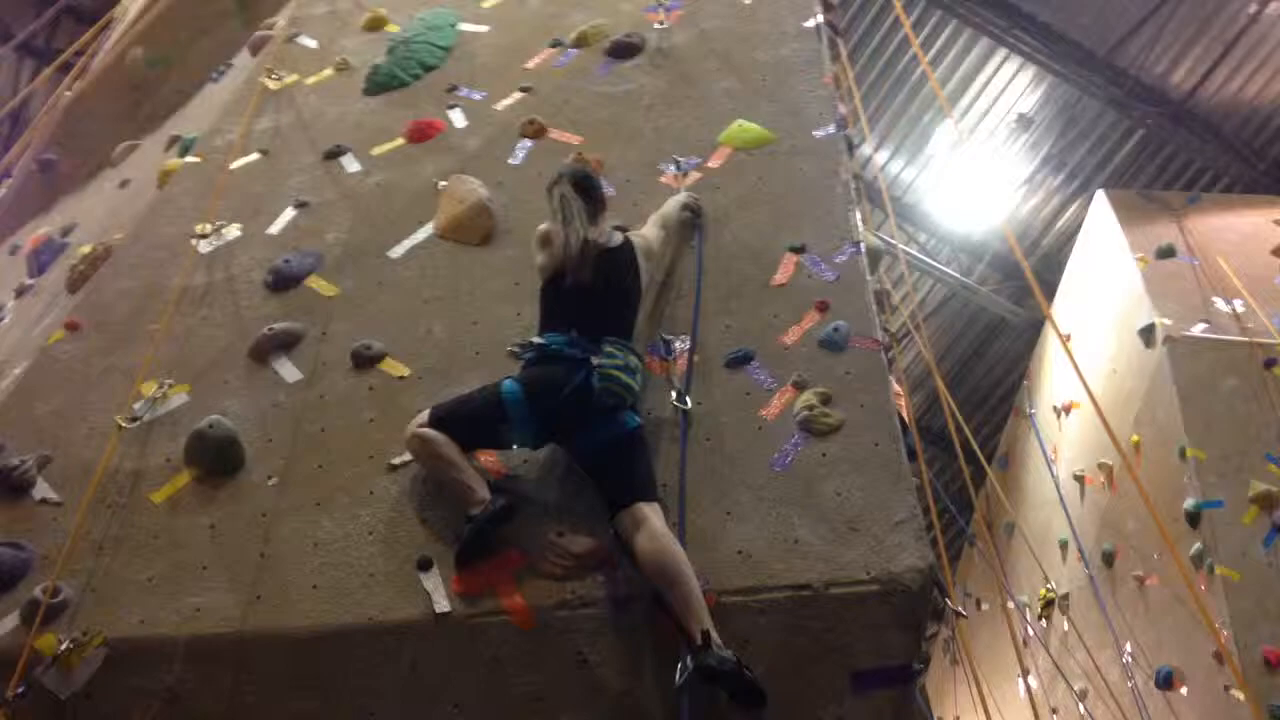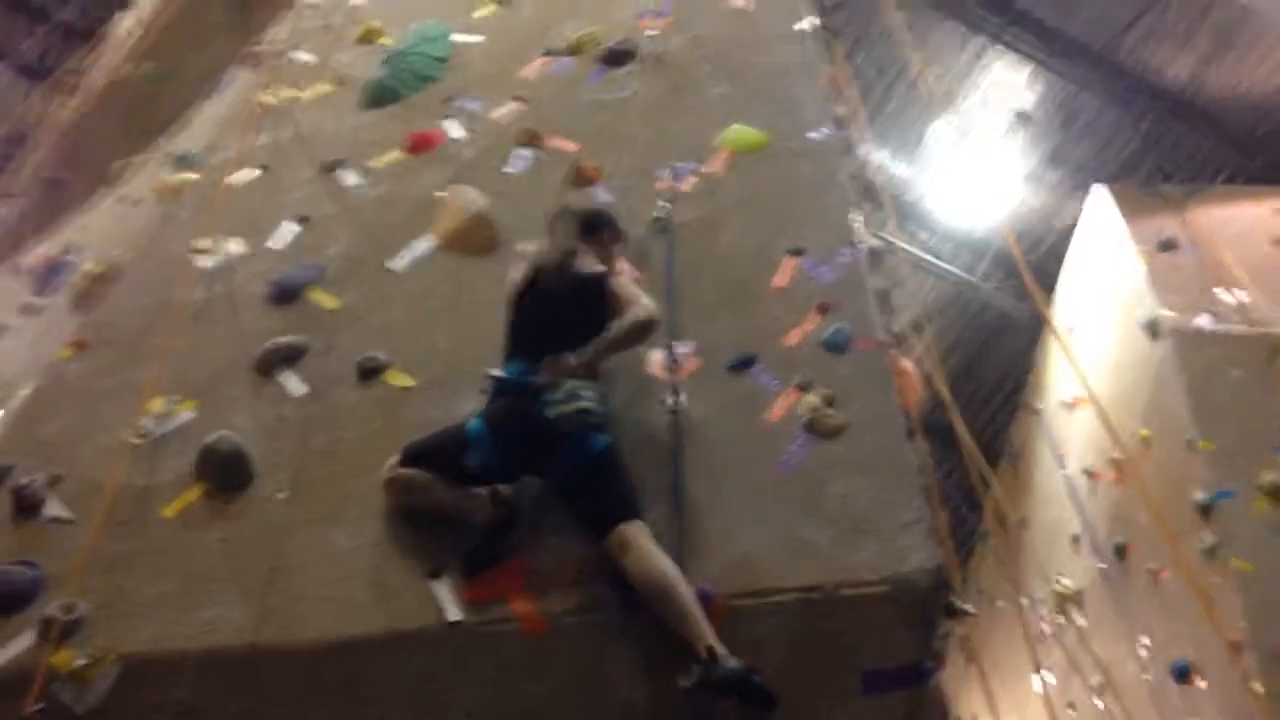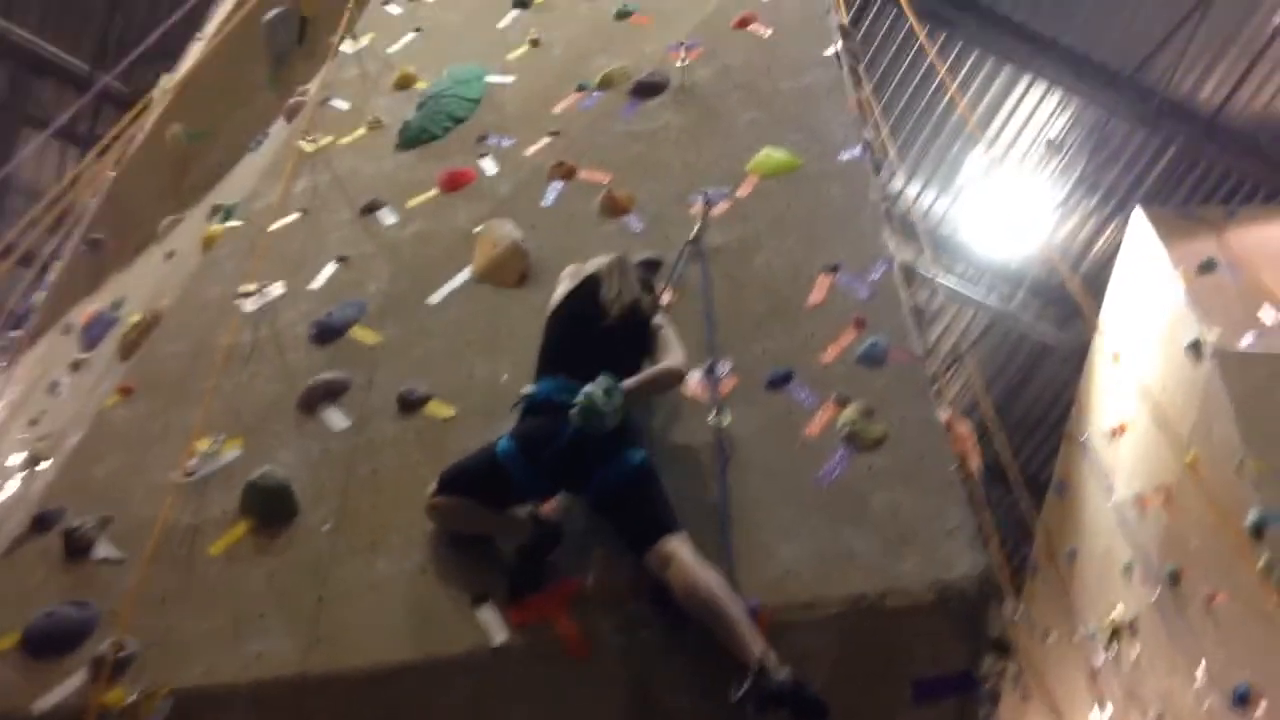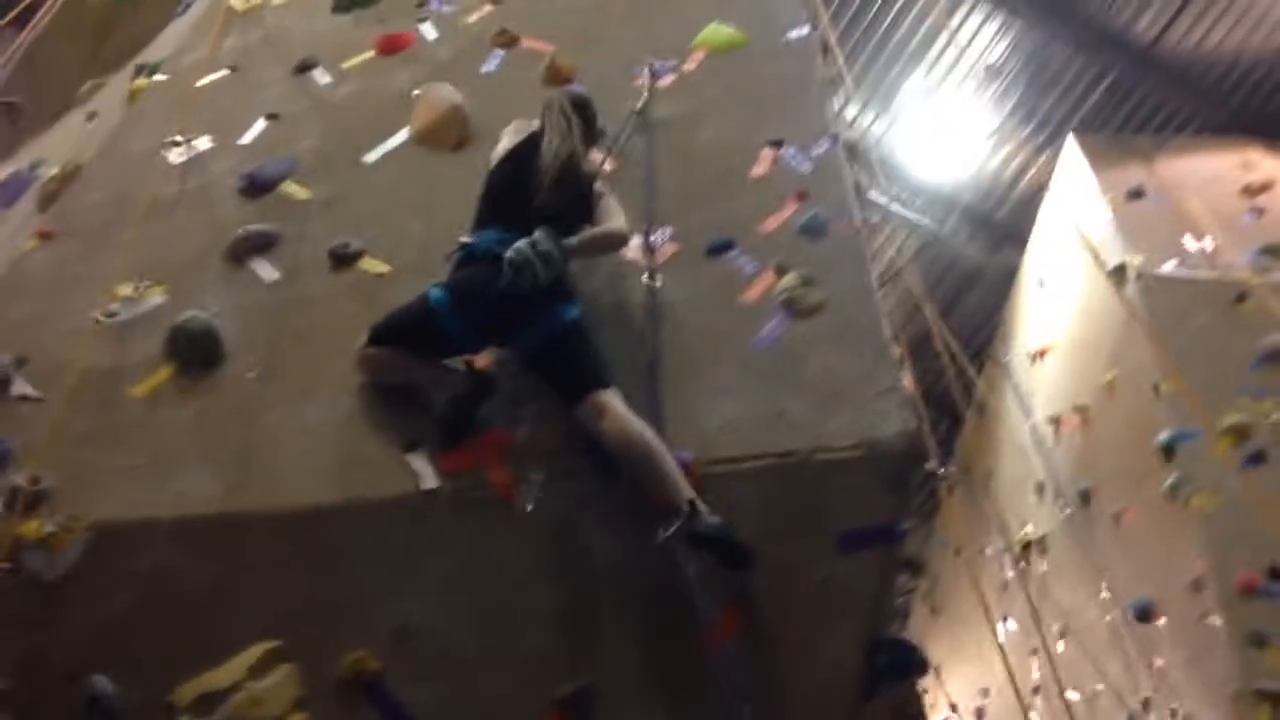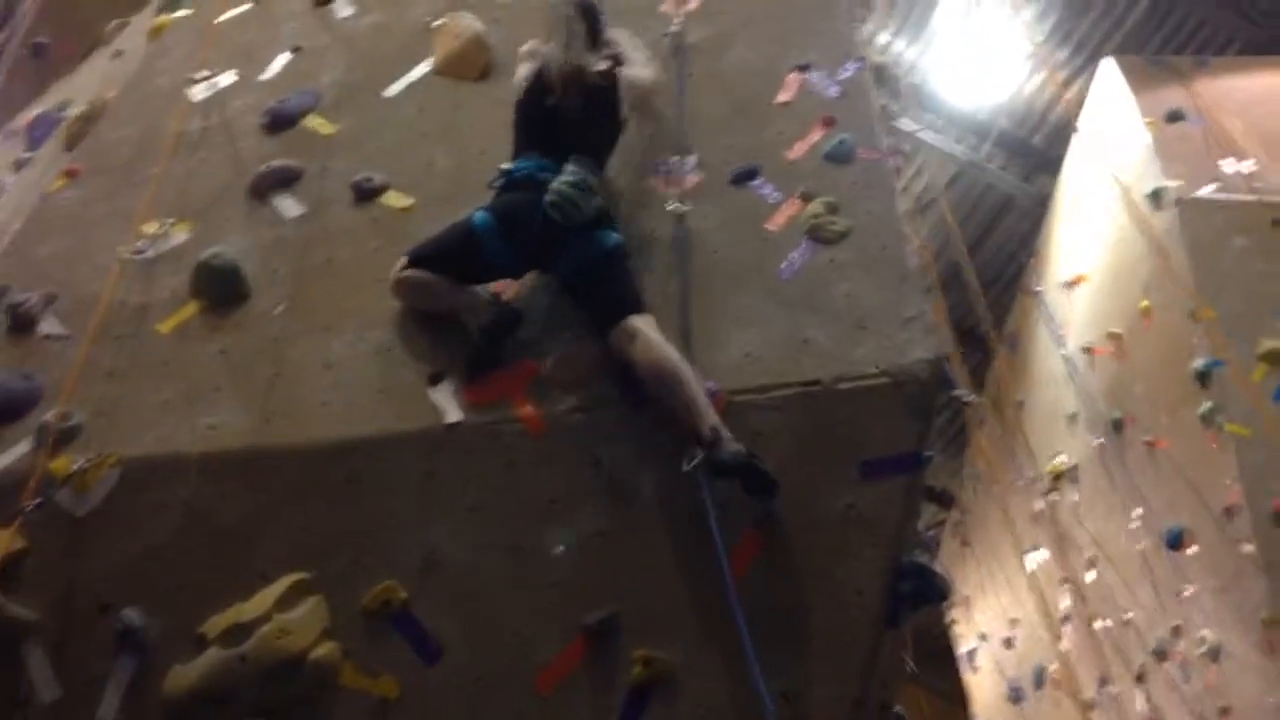
dt=1s
person 1, frame 1
left shoulder: (548, 238)
right shoulder: (640, 246)
right elbow: (675, 212)
right wrist: (684, 204)
left hip: (549, 383)
right hip: (611, 398)
left knee: (422, 429)
right knee: (644, 520)
left ankle: (482, 502)
right ankle: (709, 644)
person 1, frame 2
left shoulder: (530, 264)
right shoulder: (611, 285)
right elbow: (646, 318)
right wrist: (580, 363)
left hip: (511, 416)
right hip: (574, 426)
left knee: (397, 478)
right knee: (632, 541)
left ankle: (487, 510)
right ankle: (715, 657)
person 1, frame 3
left shoulder: (572, 286)
right shoulder: (650, 320)
right elbow: (675, 365)
left wrist: (610, 263)
right wrist: (620, 390)
left hip: (543, 431)
right hip: (606, 441)
left knee: (440, 502)
right knee: (672, 554)
left ankle: (529, 531)
right ankle: (766, 669)
person 1, frame 4
left shoulder: (515, 140)
right shoulder: (590, 185)
right elbow: (617, 231)
right wrist: (558, 251)
left hip: (477, 283)
right hip: (542, 297)
left knee: (372, 356)
right knee: (604, 406)
left ankle: (463, 382)
right ankle: (691, 512)
person 1, frame 5
left shoulder: (534, 60)
right shoulder: (624, 81)
right elbow: (646, 69)
left hip: (520, 209)
right hip: (585, 220)
left knee: (406, 277)
right knee: (636, 332)
left ankle: (489, 317)
right ankle: (719, 442)
